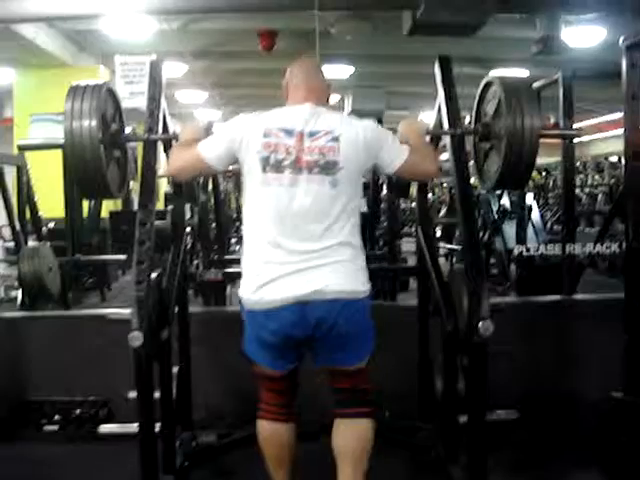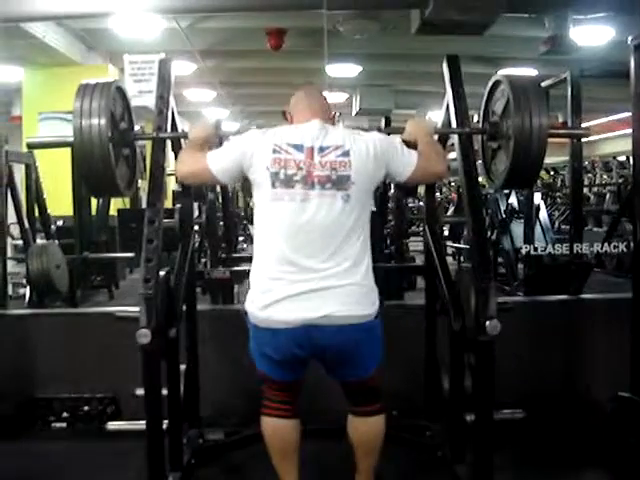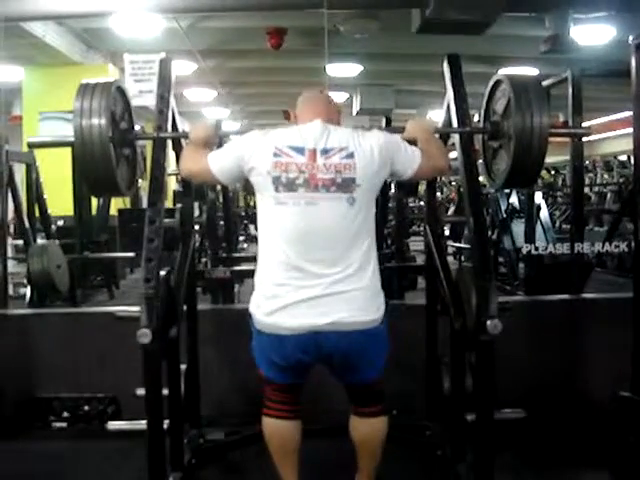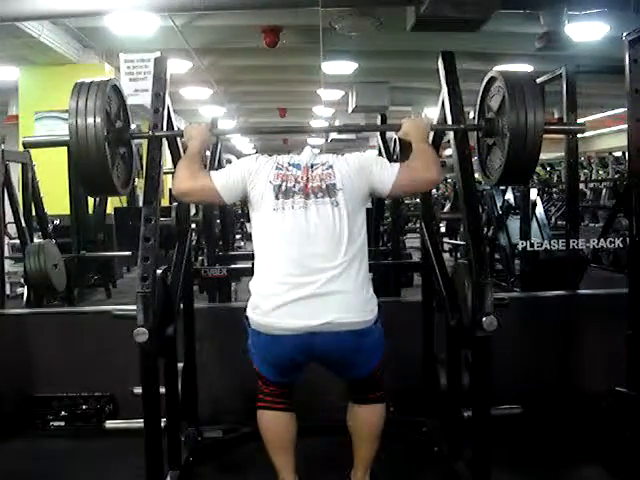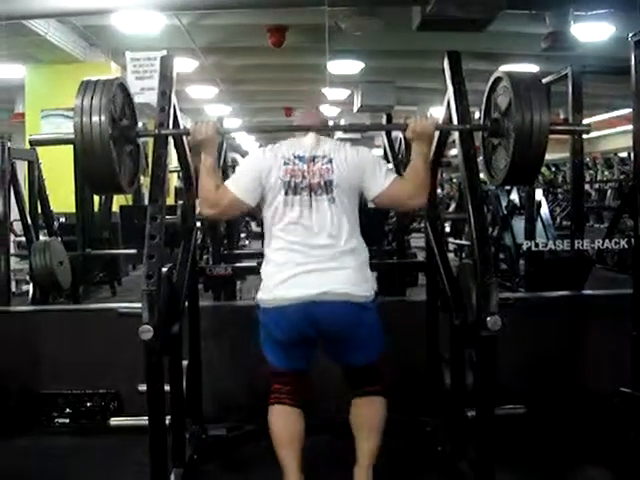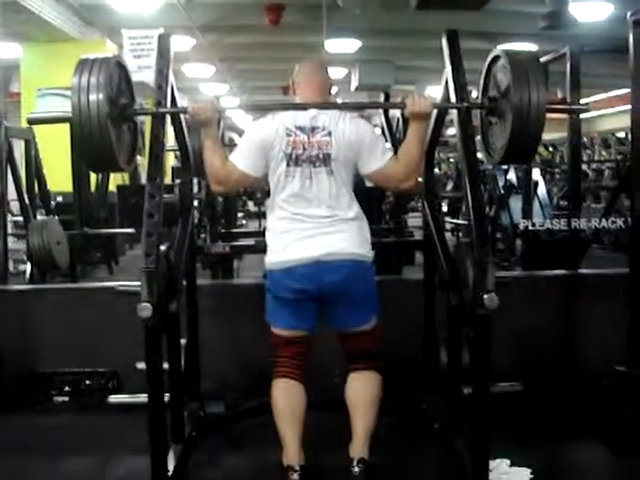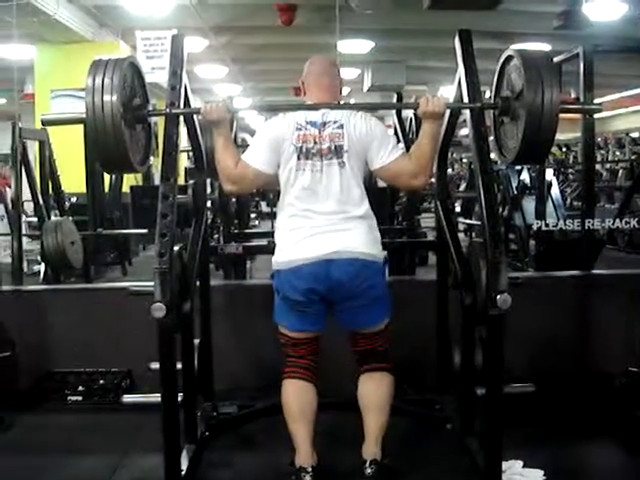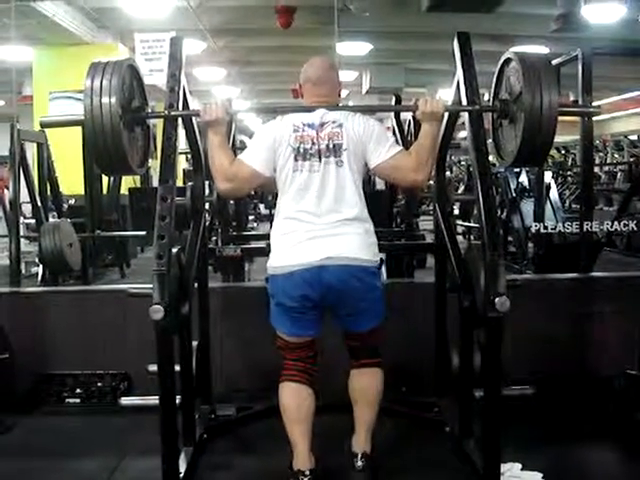
dt=0.5s
person 1, frame 1
left shoulder: (248, 127)
right shoulder: (360, 130)
left elbow: (177, 167)
right elbow: (427, 168)
left wrist: (188, 138)
right wrist: (414, 136)
left hip: (269, 297)
right hip: (341, 295)
left knee: (275, 399)
right knee: (353, 398)
person 1, frame 2
left shoulder: (256, 144)
right shoulder: (370, 145)
left elbow: (187, 170)
right elbow: (436, 168)
left wrist: (197, 139)
right wrist: (423, 135)
left hip: (275, 313)
right hip: (350, 313)
left knee: (278, 398)
right knee: (365, 399)
person 1, frame 3
left shoulder: (258, 145)
right shoulder: (374, 145)
left elbow: (190, 168)
right elbow: (438, 163)
left wrist: (199, 138)
right wrist: (423, 133)
left hip: (279, 318)
right hip: (356, 319)
left knee: (280, 402)
right knee: (367, 401)
person 1, frame 4
left shoulder: (257, 168)
right shoulder: (354, 165)
left elbow: (185, 187)
right elbow: (428, 176)
left wrist: (195, 145)
right wrist: (418, 136)
left hip: (274, 322)
right hip: (349, 320)
left knee: (273, 393)
right knee: (367, 390)
person 1, frame 5
left shoulder: (265, 158)
right shoulder: (355, 156)
left elbow: (212, 206)
right elbow: (414, 197)
left wrist: (207, 151)
right wrist: (421, 144)
left hip: (282, 300)
right hip: (348, 297)
left knee: (285, 390)
right knee: (367, 384)
person 1, frame 6
left shoulder: (266, 128)
right shoulder: (354, 127)
left elbow: (221, 181)
right elbow: (403, 178)
left wrist: (208, 129)
right wrist: (418, 123)
left hip: (288, 264)
right hip: (348, 261)
left knee: (288, 363)
right knee: (362, 357)
person 1, frame 7
left shoulder: (278, 128)
right shoulder: (365, 125)
left elbow: (234, 181)
right elbow: (415, 176)
left wrist: (220, 128)
right wrist: (431, 123)
left hip: (296, 263)
right hip: (358, 260)
left knee: (299, 363)
right knee: (374, 358)
person 1, frame 8
left shoulder: (276, 130)
right shoulder: (362, 127)
left elbow: (228, 182)
right elbow: (415, 174)
left wrist: (216, 131)
right wrist: (430, 124)
left hip: (292, 268)
right hip: (354, 264)
left knee: (296, 365)
right knee: (365, 354)
